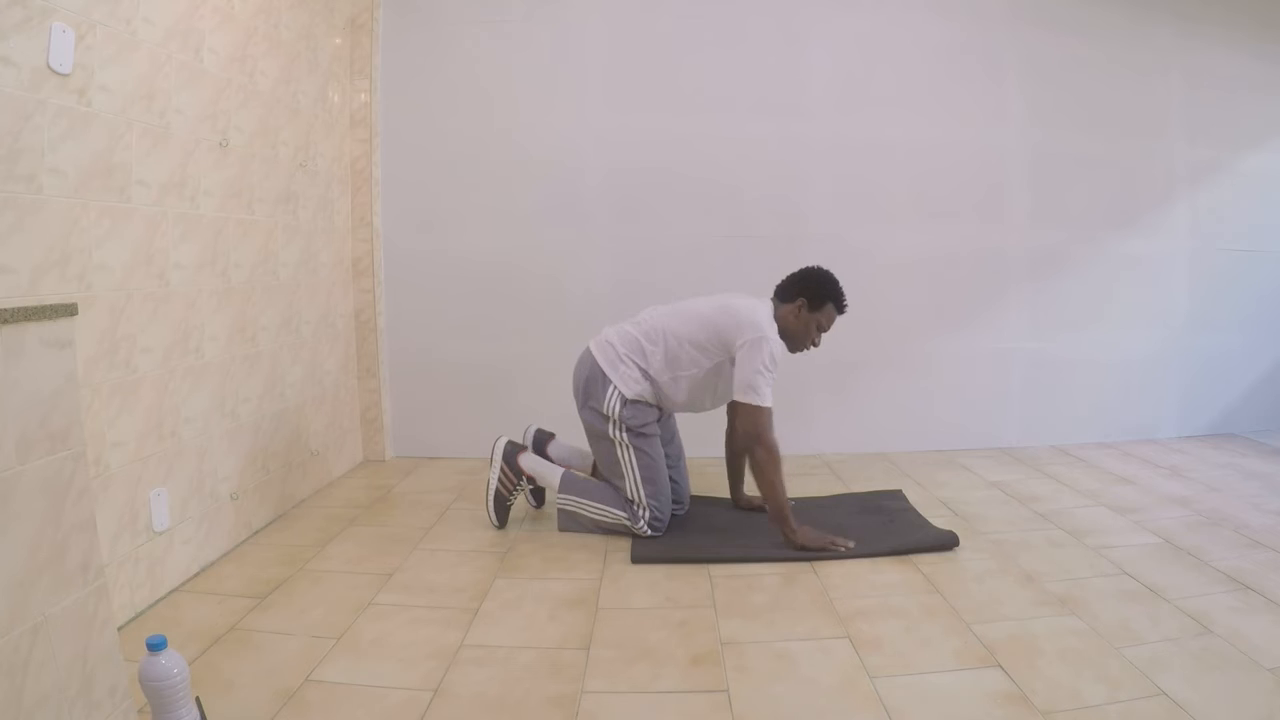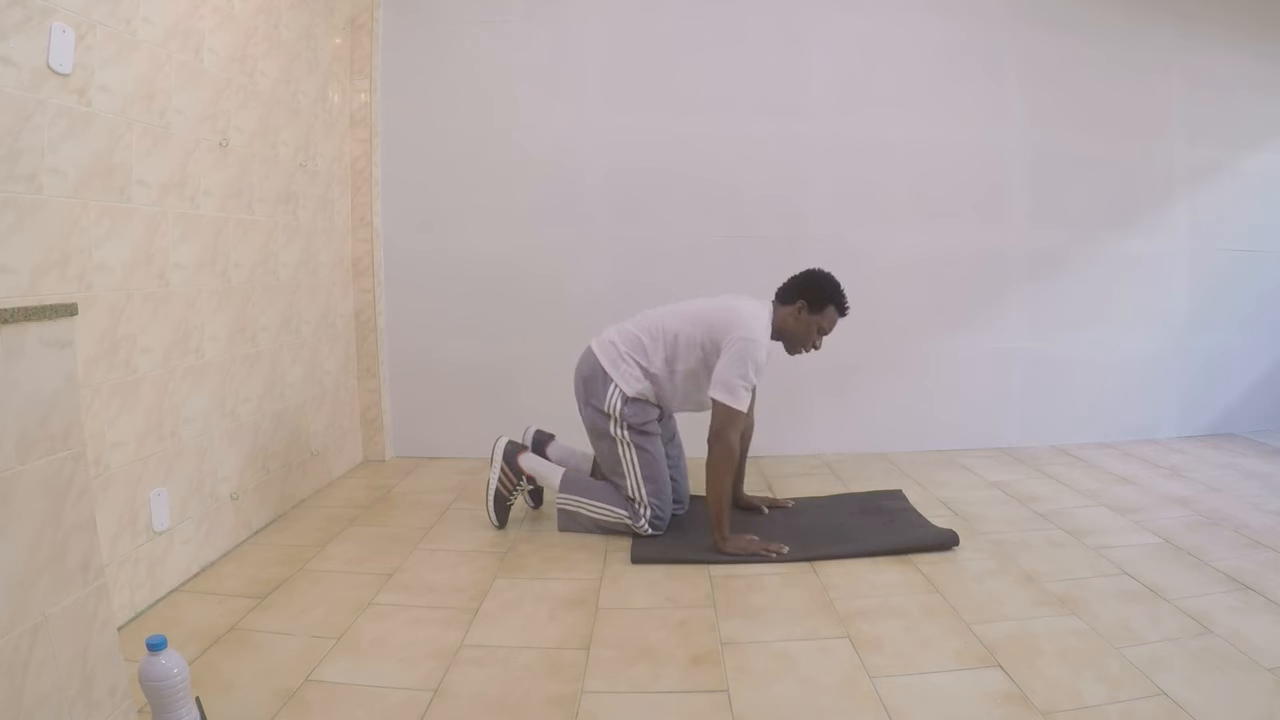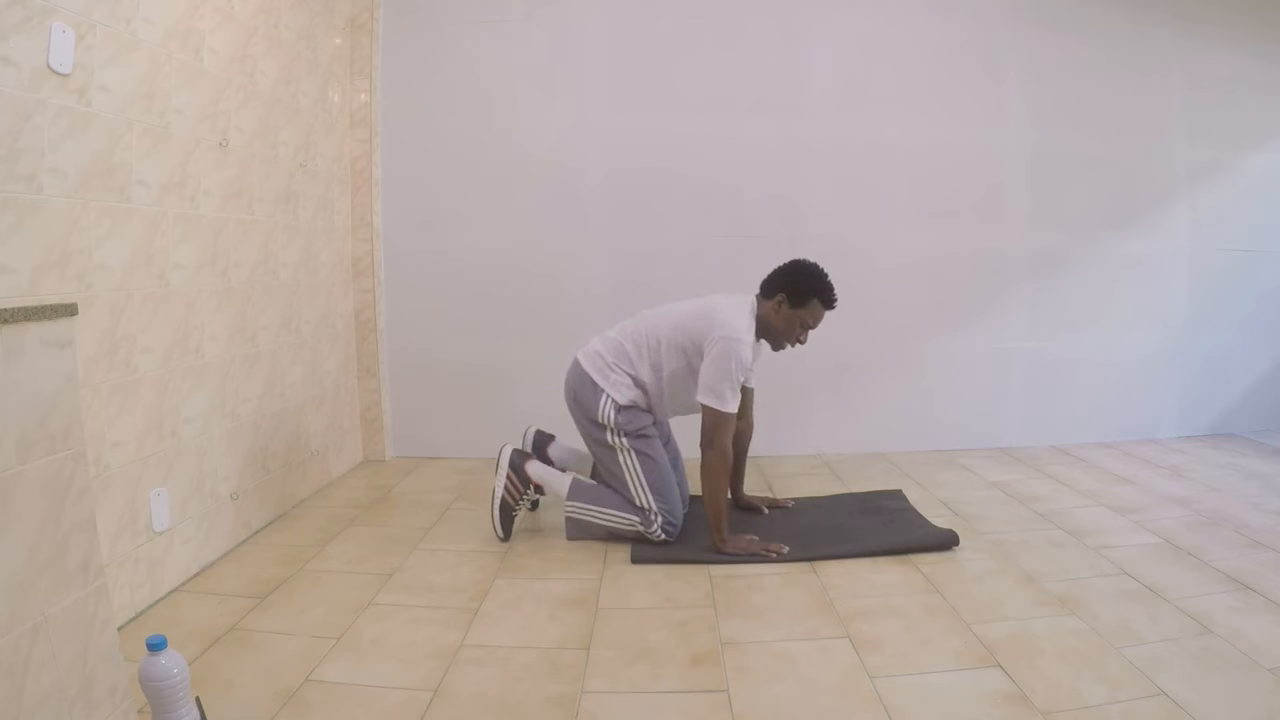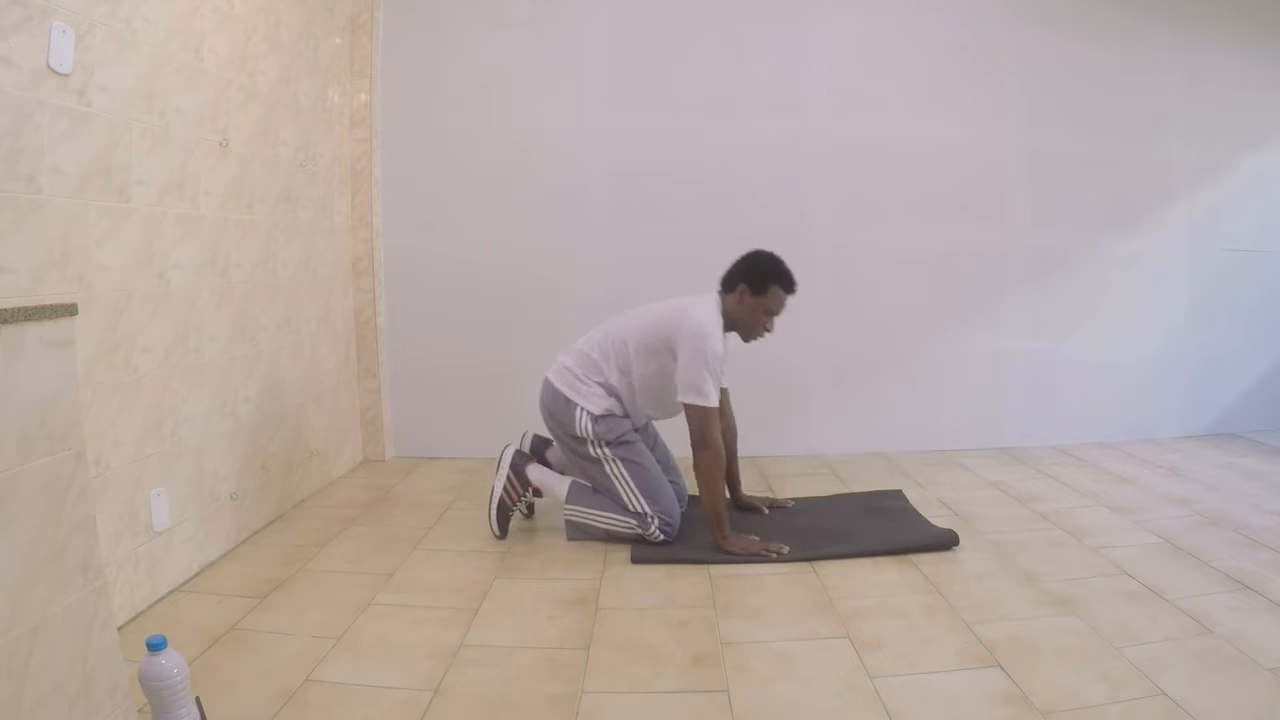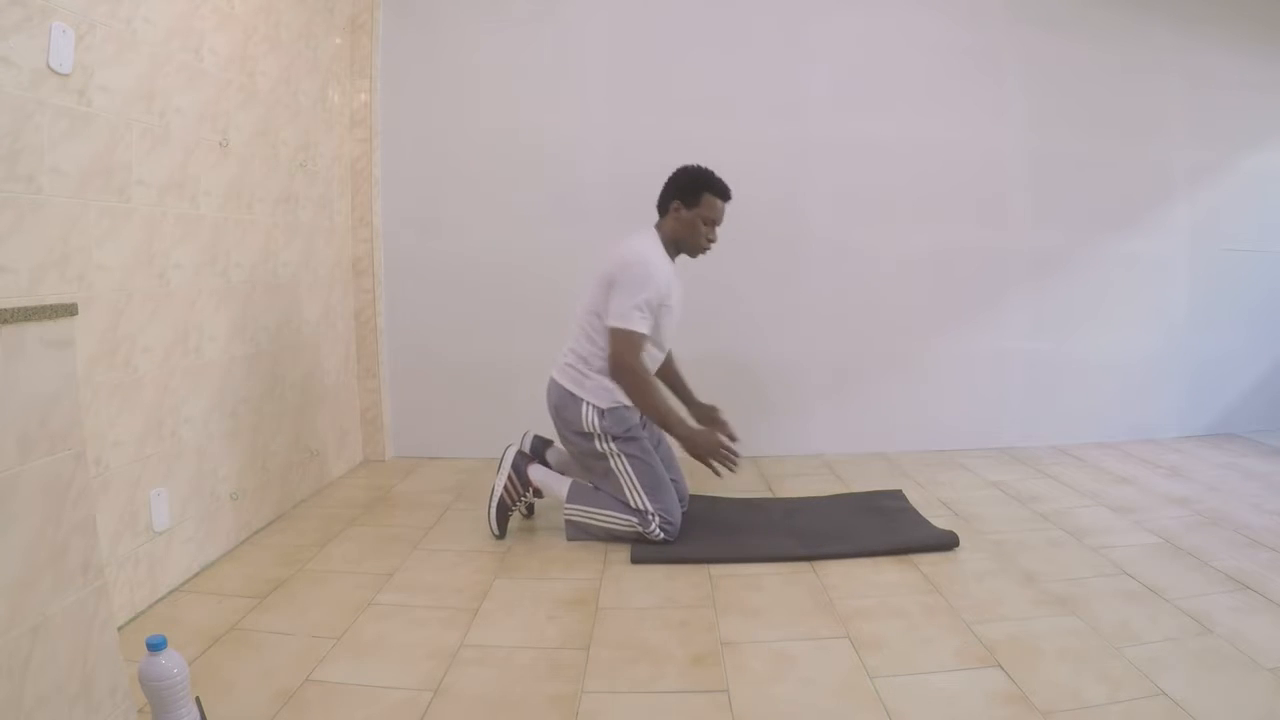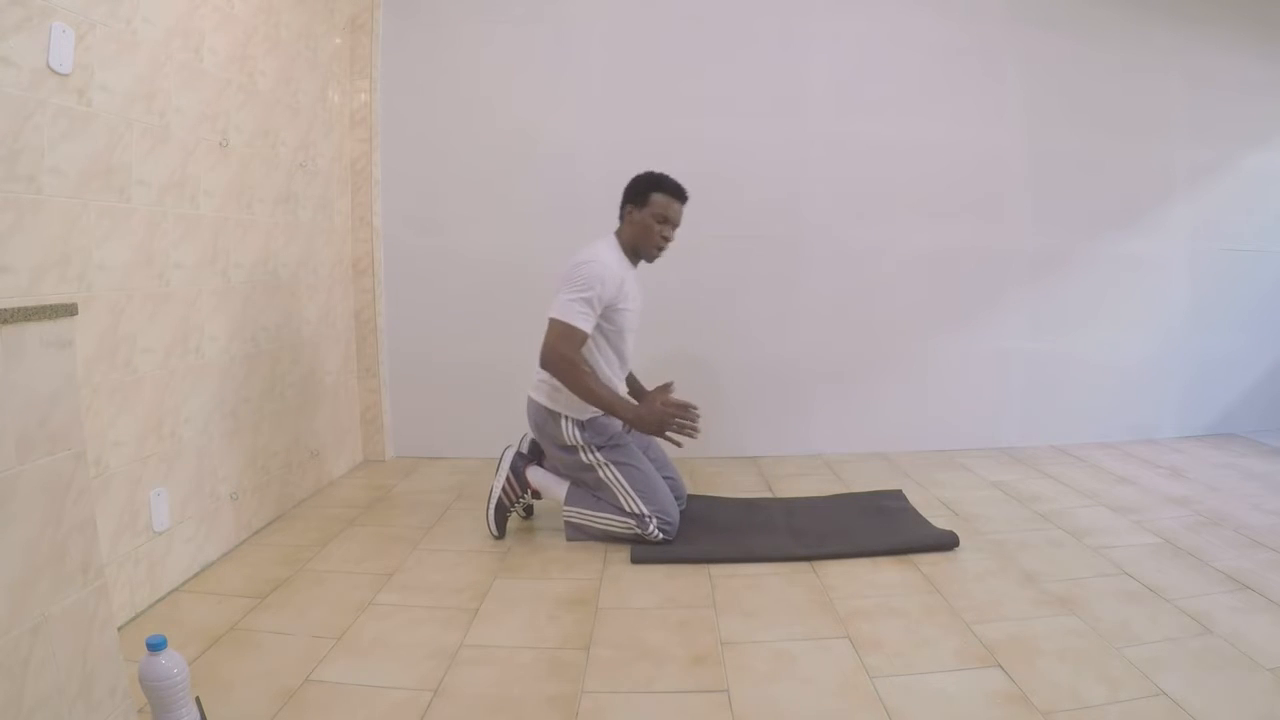
dt=0.5s
person 1, frame 1
left shoulder: (752, 319)
right shoulder: (762, 337)
left elbow: (740, 421)
right elbow: (759, 441)
left wrist: (739, 495)
right wrist: (790, 528)
left hip: (632, 381)
right hip: (613, 383)
left knee: (676, 500)
right knee: (649, 517)
left ankle: (549, 451)
right ankle: (521, 465)
person 1, frame 2
left shoulder: (752, 322)
right shoulder: (751, 339)
left elbow: (743, 421)
right elbow: (723, 439)
left wrist: (738, 494)
right wrist: (723, 537)
left hip: (630, 379)
right hip: (614, 381)
left knee: (675, 499)
right knee: (649, 516)
left ankle: (547, 451)
right ankle: (523, 465)
person 1, frame 3
left shoulder: (745, 323)
right shoulder: (733, 337)
left elbow: (742, 421)
right elbow: (716, 443)
left wrist: (738, 493)
right wrist: (722, 538)
left hip: (623, 387)
right hip: (604, 390)
left knee: (674, 497)
right knee: (662, 521)
left ankle: (548, 453)
right ankle: (529, 474)
person 1, frame 4
left shoulder: (708, 320)
right shoulder: (702, 332)
left elbow: (723, 420)
right elbow: (706, 440)
left wrist: (737, 493)
right wrist: (724, 535)
left hip: (602, 401)
right hip: (579, 403)
left knee: (674, 496)
right knee: (660, 522)
left ankle: (547, 457)
right ankle: (528, 475)
person 1, frame 5
left shoulder: (657, 261)
right shoulder: (644, 264)
right elbow: (623, 364)
left wrist: (693, 404)
right wrist: (684, 434)
left hip: (613, 402)
right hip: (590, 403)
left knee: (675, 497)
right knee: (662, 521)
left ankle: (545, 456)
right ankle: (531, 477)
person 1, frame 6
left shoulder: (623, 269)
right shoulder: (599, 268)
right elbow: (556, 356)
left wrist: (644, 398)
right wrist: (634, 414)
left hip: (598, 413)
right hip: (572, 419)
left knee: (675, 496)
right knee: (660, 522)
left ankle: (542, 461)
right ankle: (531, 478)
